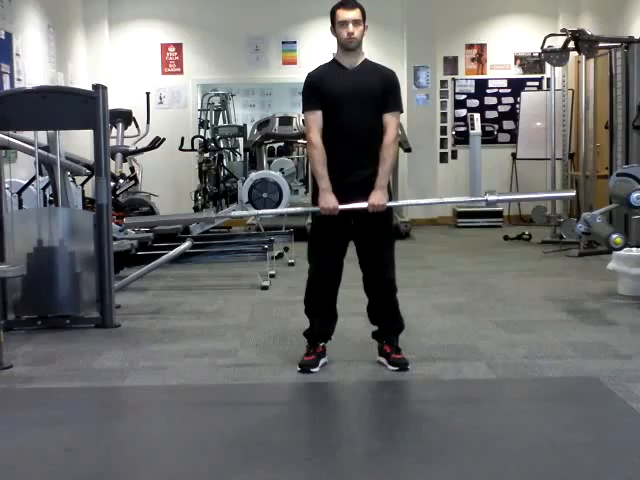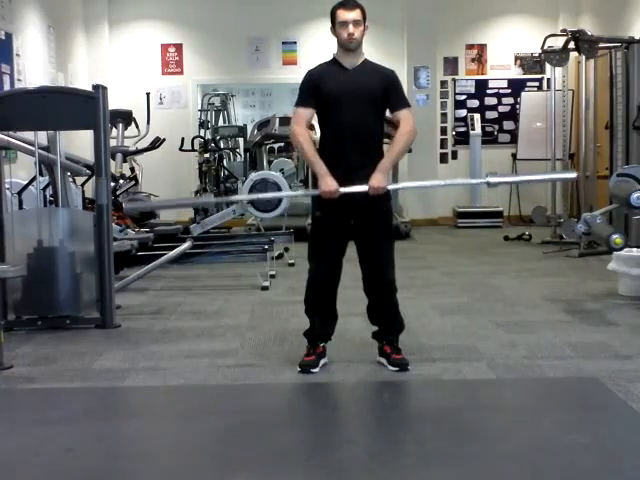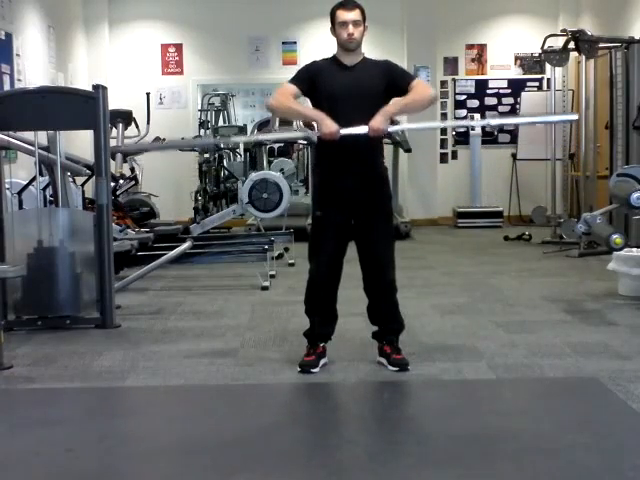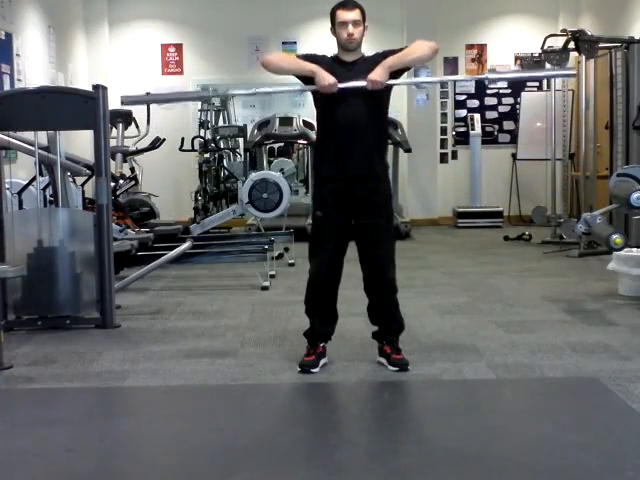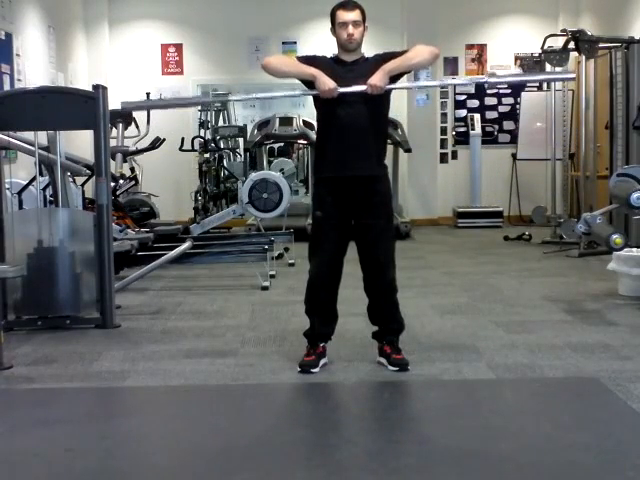
dt=0.5s
person 1, frame 1
left shoulder: (384, 76)
right shoulder: (317, 78)
left elbow: (390, 135)
right elbow: (314, 137)
left wrist: (381, 187)
right wrist: (324, 190)
left hip: (373, 190)
right hip: (330, 191)
left knee: (380, 272)
right knee: (322, 272)
left ankle: (388, 341)
right ankle: (317, 342)
person 1, frame 2
left shoulder: (384, 76)
right shoulder: (317, 77)
left elbow: (407, 126)
right elbow: (299, 129)
left wrist: (383, 170)
right wrist: (322, 174)
left hip: (374, 189)
right hip: (329, 189)
left knee: (380, 271)
right knee: (322, 271)
left ankle: (388, 341)
right ankle: (317, 343)
person 1, frame 3
left shoulder: (383, 70)
right shoulder: (317, 71)
left elbow: (428, 93)
right elbow: (275, 103)
left wrist: (389, 111)
right wrist: (315, 117)
left hip: (373, 186)
right hip: (329, 188)
left knee: (381, 269)
right knee: (323, 270)
left ankle: (388, 342)
right ankle: (317, 342)
person 1, frame 4
left shoulder: (382, 61)
right shoulder: (318, 63)
left elbow: (429, 47)
right elbow: (269, 60)
left wrist: (387, 67)
right wrist: (314, 72)
left hip: (373, 183)
right hip: (330, 184)
left knee: (381, 268)
right knee: (323, 269)
left ankle: (389, 342)
right ankle: (318, 343)
person 1, frame 5
left shoulder: (381, 62)
right shoulder: (318, 64)
left elbow: (430, 52)
right elbow: (270, 62)
left wrist: (387, 70)
right wrist: (314, 74)
left hip: (373, 182)
right hip: (330, 184)
left knee: (381, 268)
right knee: (323, 269)
left ankle: (389, 342)
right ankle: (317, 342)
